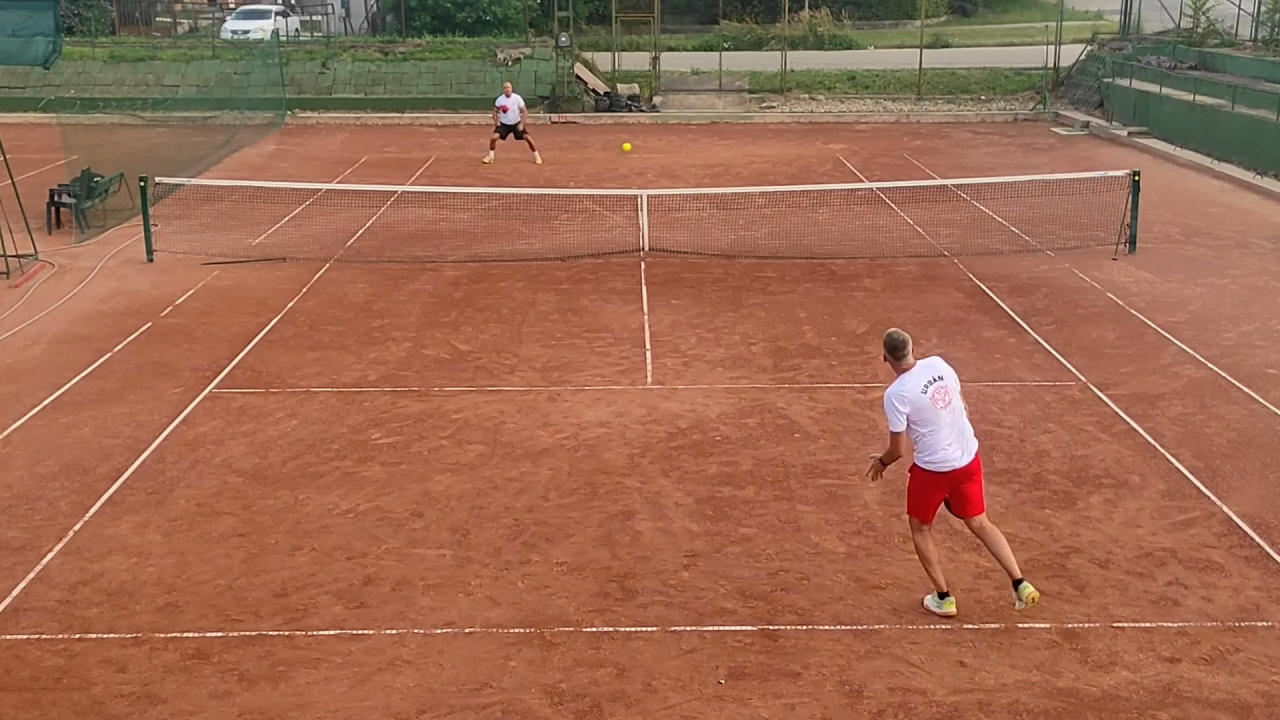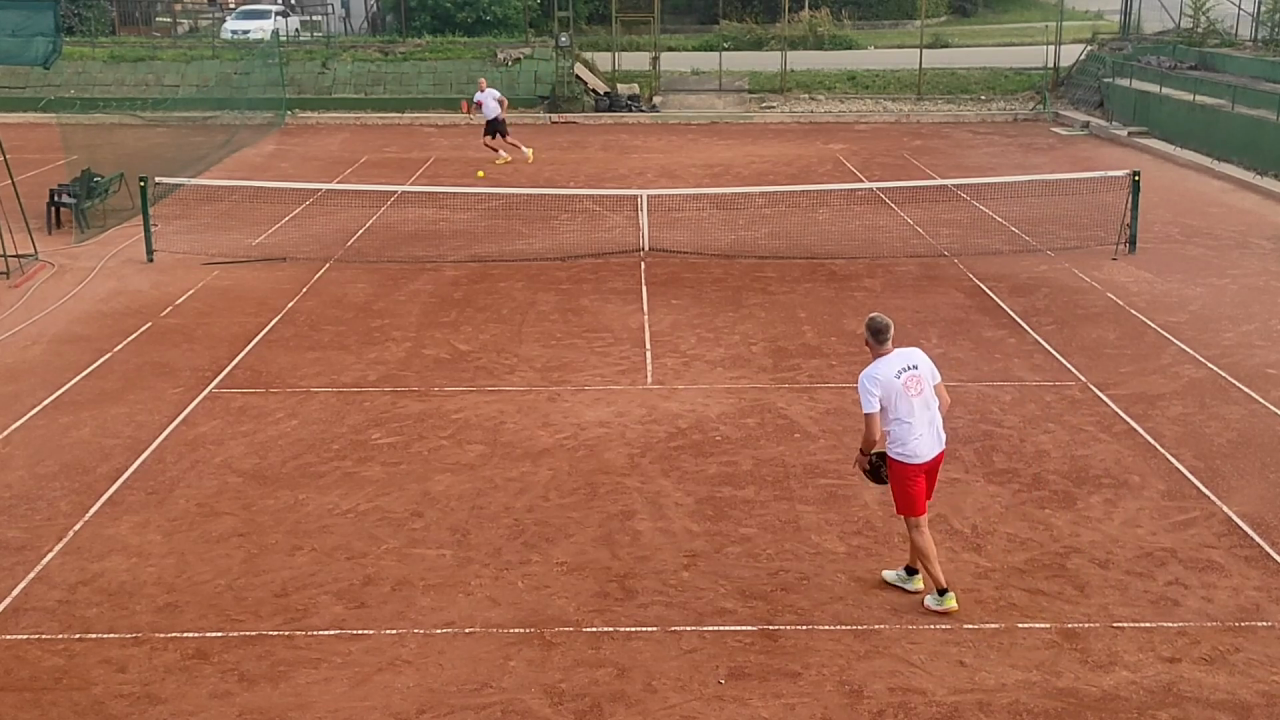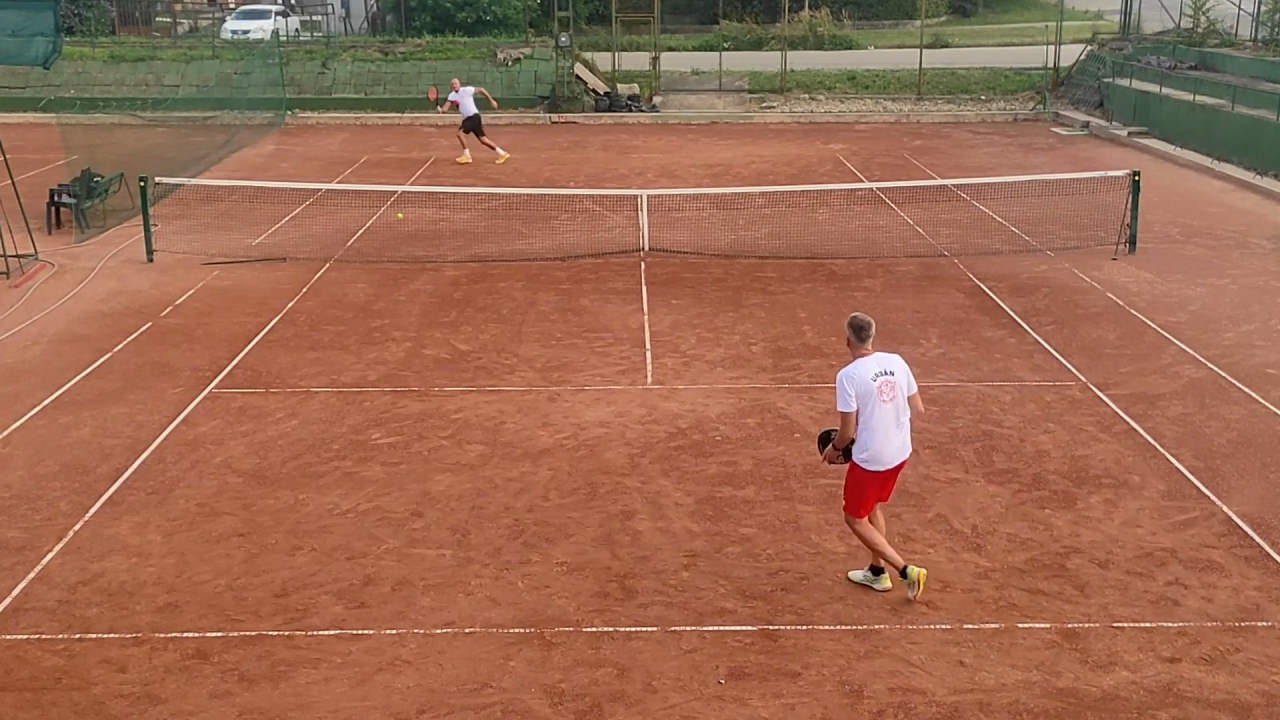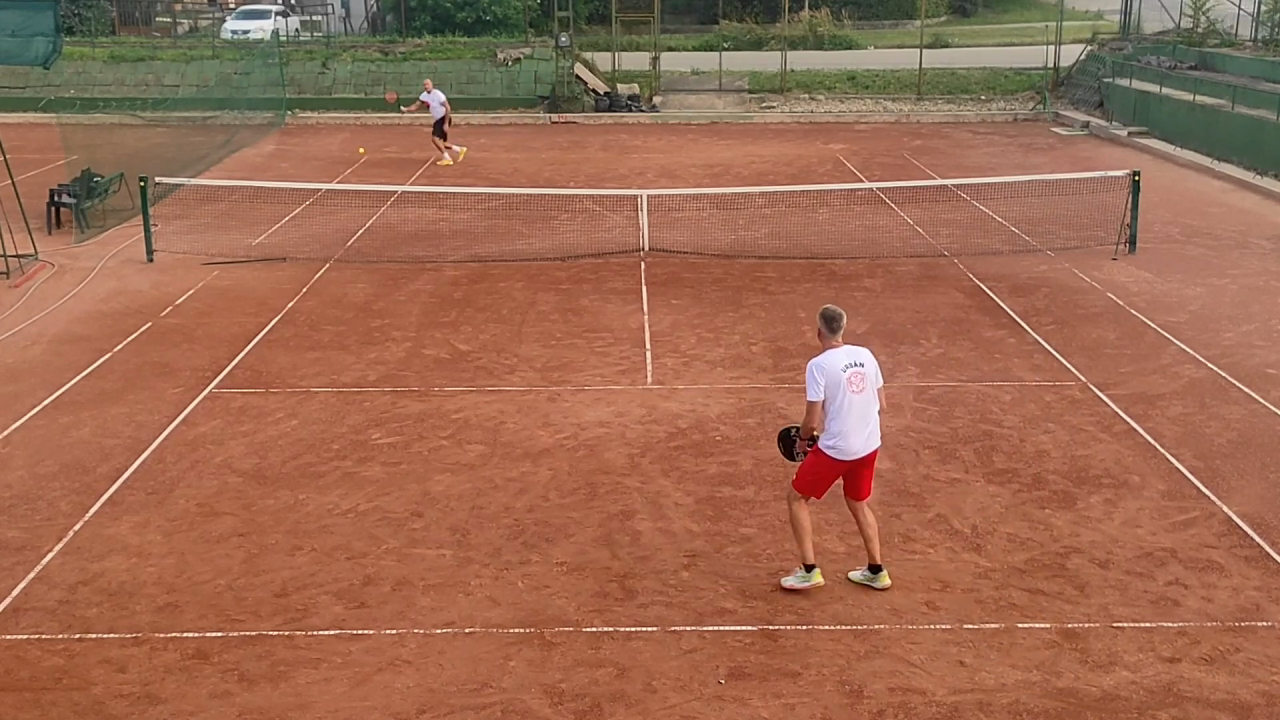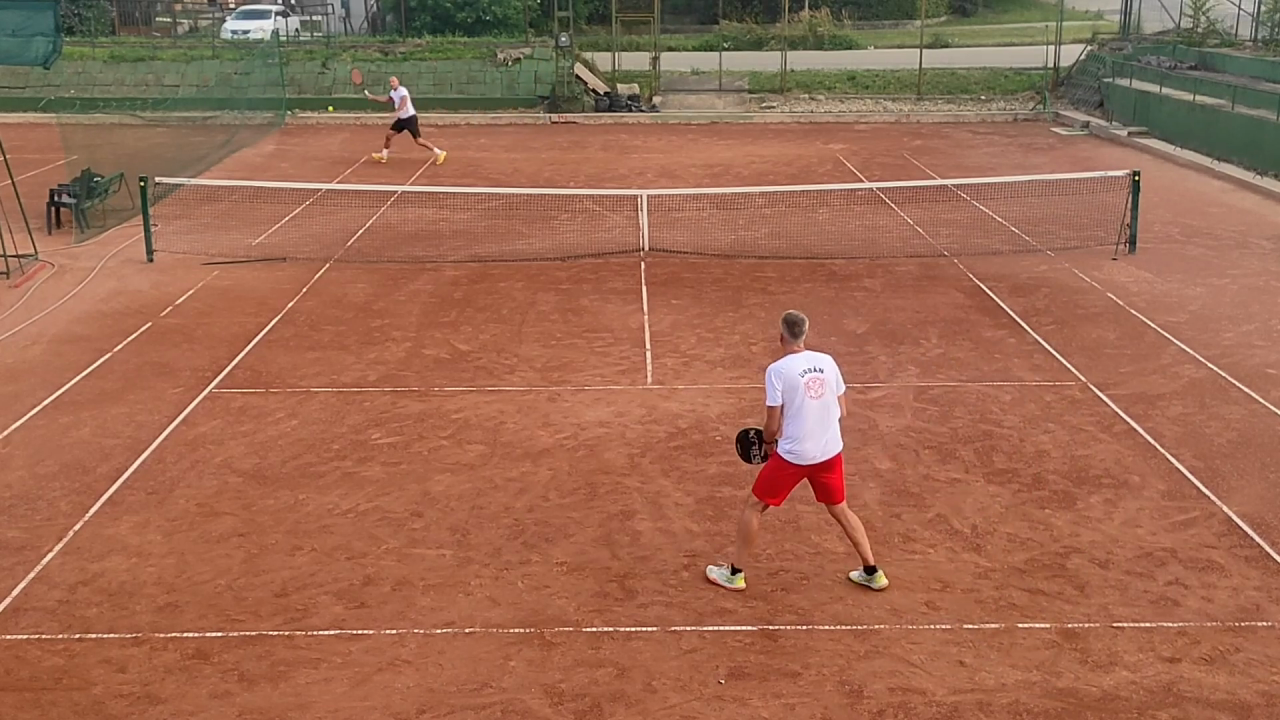
dt=0.2s
person 1, frame 1
left shoulder: (896, 394)
right shoulder: (939, 365)
left elbow: (898, 450)
right elbow: (961, 408)
left wrist: (881, 462)
left hip: (932, 468)
right hip: (968, 458)
left knee: (919, 528)
right knee: (980, 525)
left ankle: (944, 598)
right ankle: (1020, 584)
person 1, frame 2
left shoulder: (870, 376)
right shoulder: (917, 355)
left elbow: (873, 434)
right elbow: (944, 403)
left wrist: (863, 454)
left hip: (906, 456)
right hip: (936, 447)
left knee: (915, 524)
right knee: (909, 513)
left ankle: (944, 594)
right ankle: (912, 574)
person 1, frame 3
left shoulder: (848, 375)
right shoulder: (897, 362)
left elbow: (847, 432)
right elbow: (918, 409)
left wrist: (834, 449)
left hip: (868, 459)
right hip: (900, 453)
left knee: (858, 522)
right knee: (871, 507)
left ankle: (908, 571)
right ankle: (877, 572)
person 1, frame 4
left shoulder: (818, 365)
right shoulder: (866, 355)
left elbow: (813, 420)
right elbow: (880, 403)
left wrist: (803, 438)
left hip: (834, 450)
right hip: (868, 446)
left knee: (796, 499)
right knee: (858, 504)
left ankle: (809, 570)
right ankle: (875, 571)
person 1, frame 5
left shoulder: (777, 370)
right shoulder: (827, 362)
left elbow: (773, 426)
right elbow: (841, 411)
left wrist: (770, 440)
left hip: (793, 455)
right hip: (830, 451)
left knee: (753, 506)
right knee: (839, 509)
left ankle: (734, 573)
right ankle: (872, 573)
